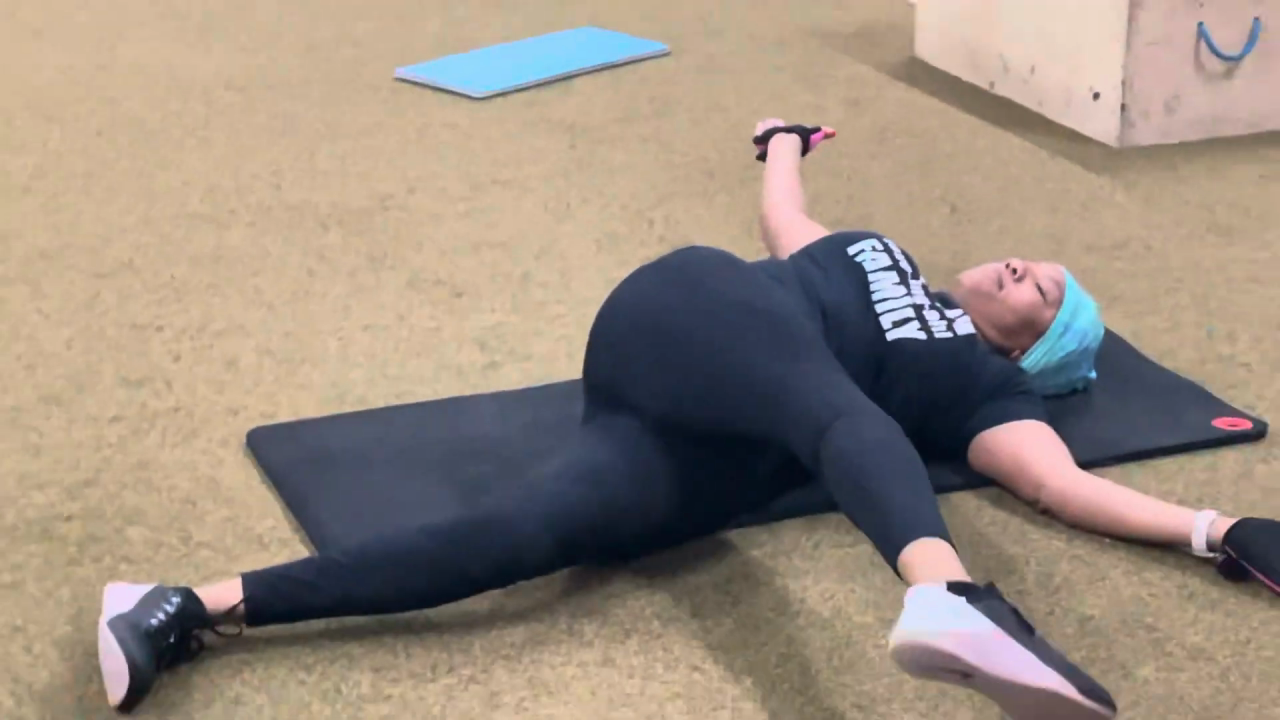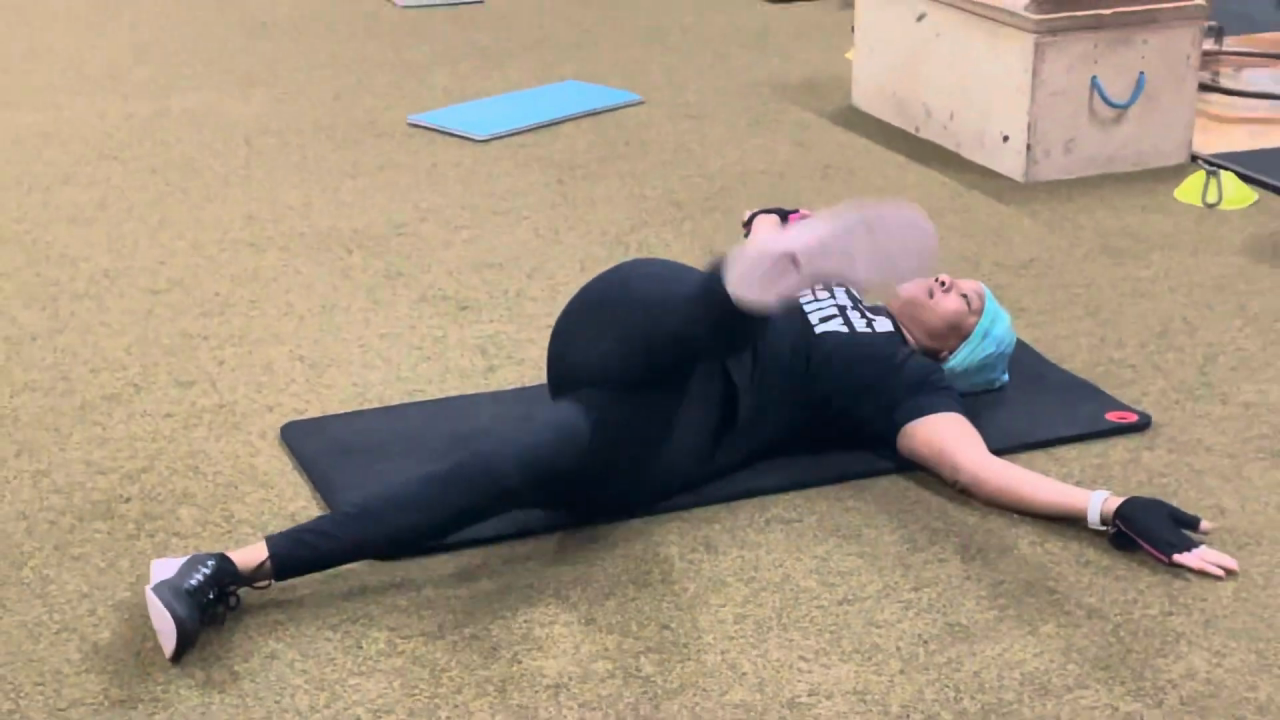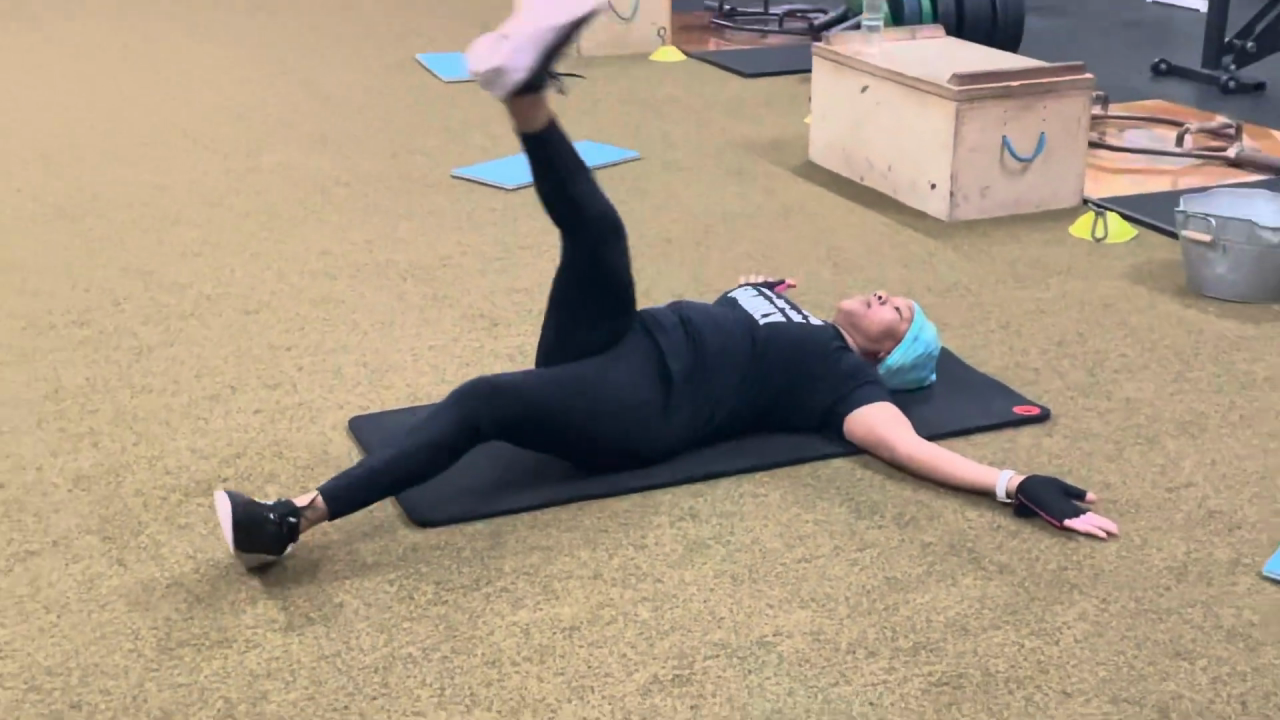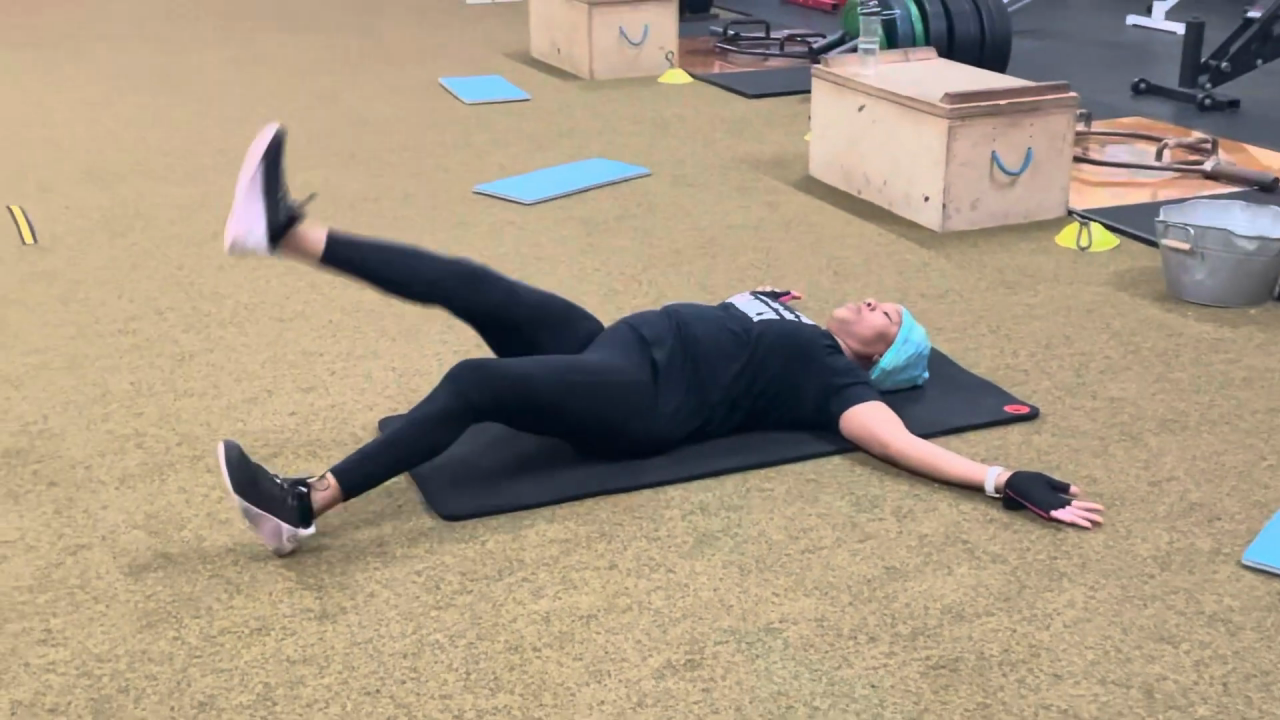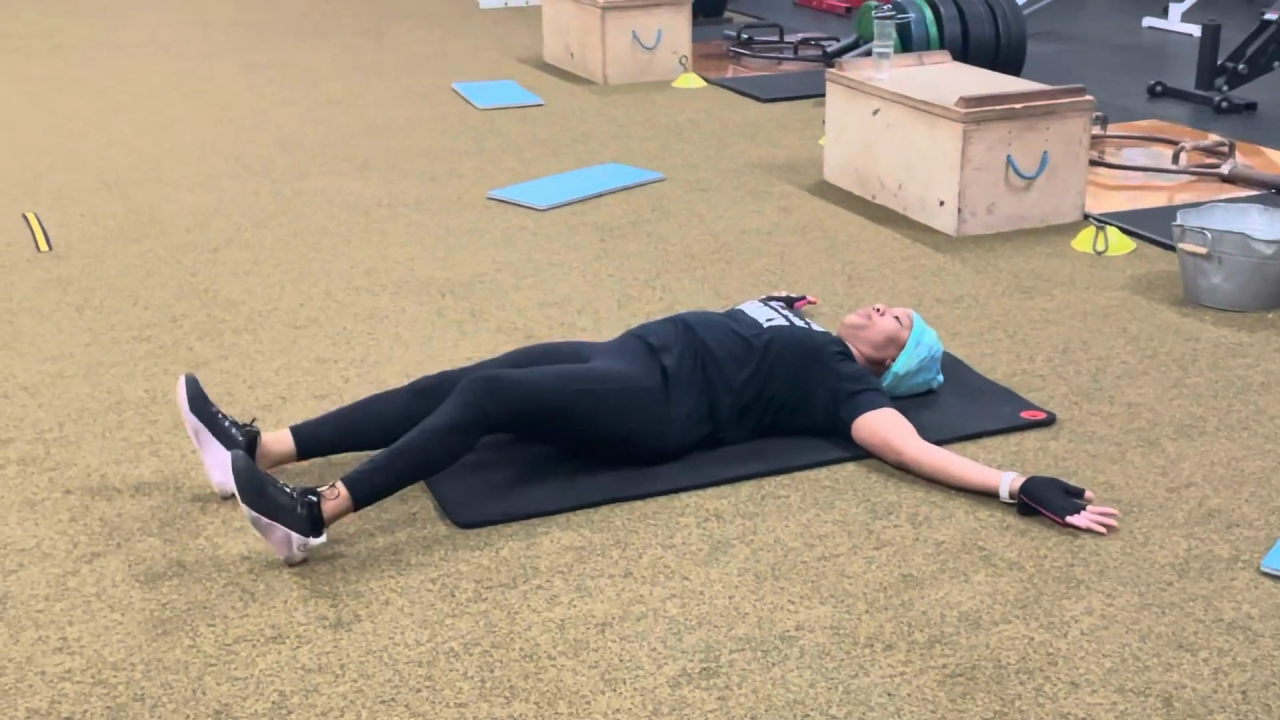
dt=0.4s
person 1, frame 1
left shoulder: (982, 383)
right shoulder: (863, 246)
left elbow: (1068, 488)
right elbow: (781, 223)
right wrist: (781, 146)
left hip: (702, 459)
right hip: (689, 306)
left knee: (530, 529)
right knee: (841, 414)
person 1, frame 2
left shoulder: (912, 389)
right shoulder: (830, 302)
left elbow: (985, 470)
right elbow: (744, 283)
left wrist: (1115, 510)
right wrist: (766, 228)
left hip: (655, 436)
right hip: (631, 319)
left knee: (507, 468)
right knee: (730, 304)
left ankle: (231, 571)
person 1, frame 3
left shoulder: (843, 379)
right shoulder: (792, 315)
left elbow: (915, 451)
left wrist: (1020, 487)
right wrist: (752, 289)
left hip: (634, 408)
right hip: (610, 344)
left knee: (479, 403)
right knee: (594, 234)
left ankle: (292, 520)
right ankle: (527, 92)
person 1, frame 4
left shoulder: (839, 381)
right shoulder: (799, 329)
left elbow: (909, 447)
left wrist: (1010, 482)
right wrist: (760, 301)
left hip: (643, 400)
right hip: (618, 347)
left knee: (473, 383)
right knee: (472, 290)
left ankle: (303, 506)
right ankle: (287, 228)
person 1, frame 5
left shoulder: (846, 385)
right shoulder: (809, 333)
left elbow: (918, 451)
left wrist: (1025, 488)
right wrist: (778, 304)
left hip: (653, 405)
right hip: (626, 356)
left knee: (484, 394)
right knee: (443, 387)
left ankle: (314, 515)
right ankle: (252, 447)
